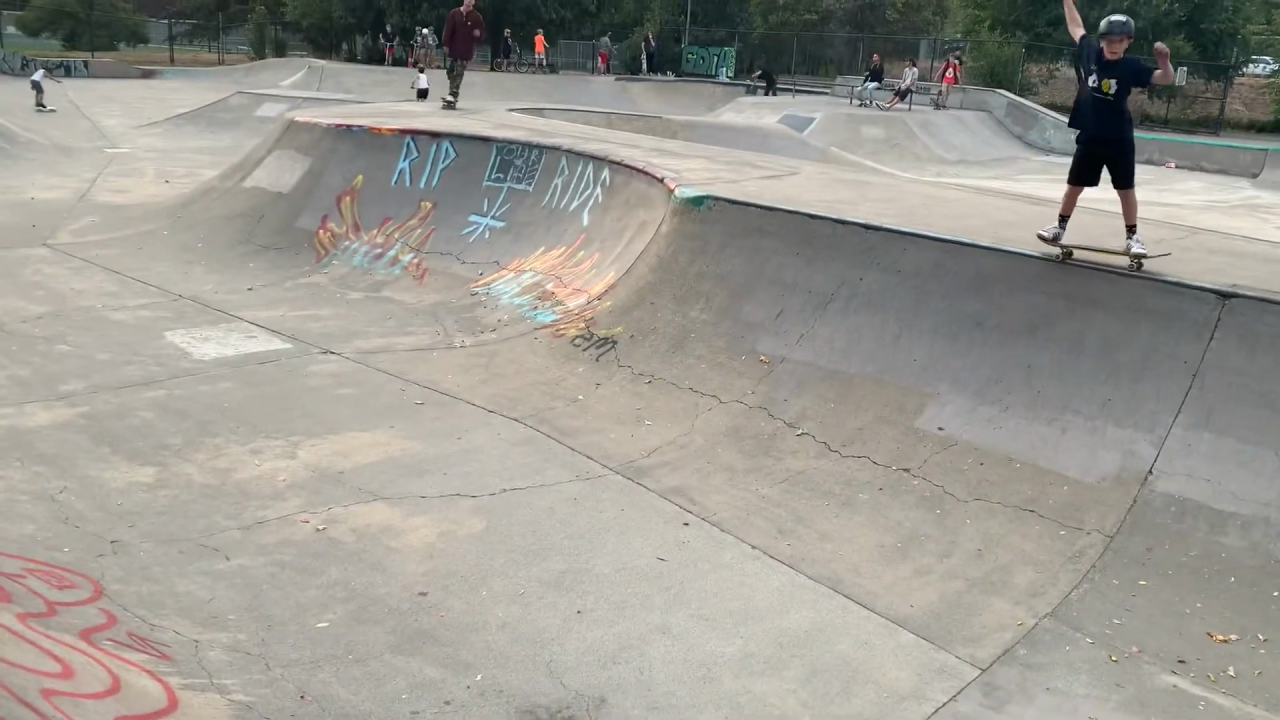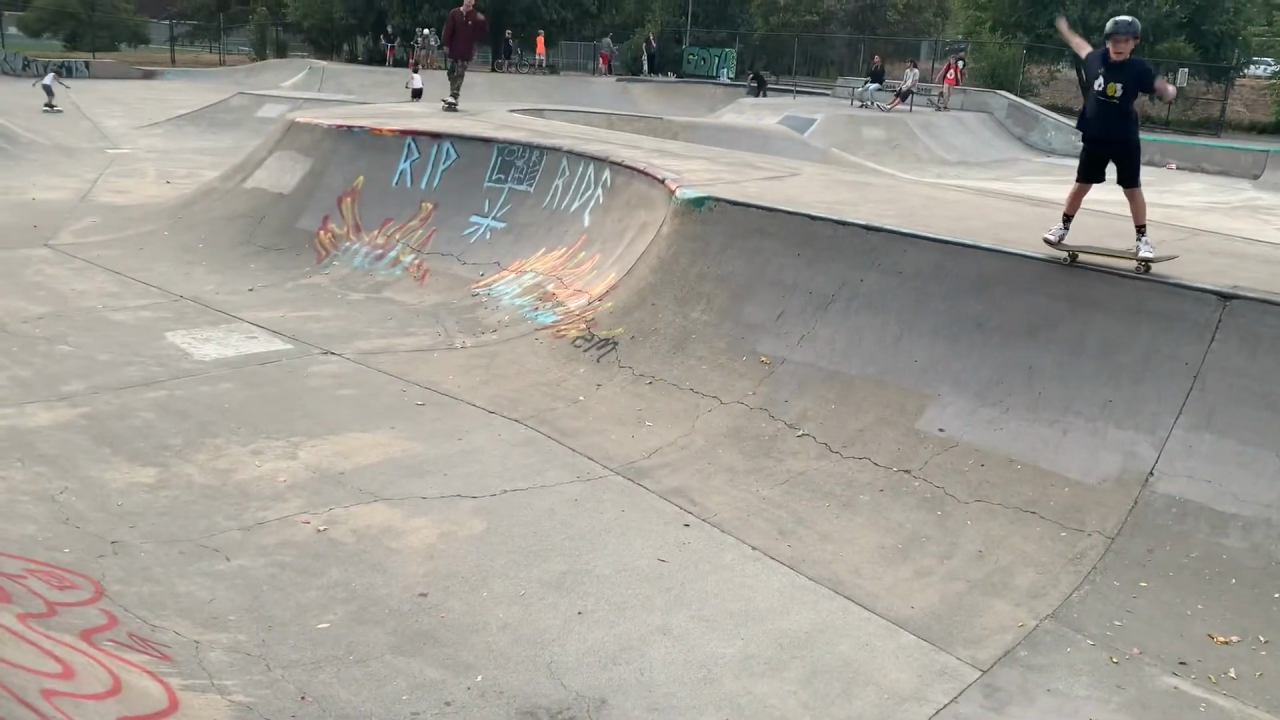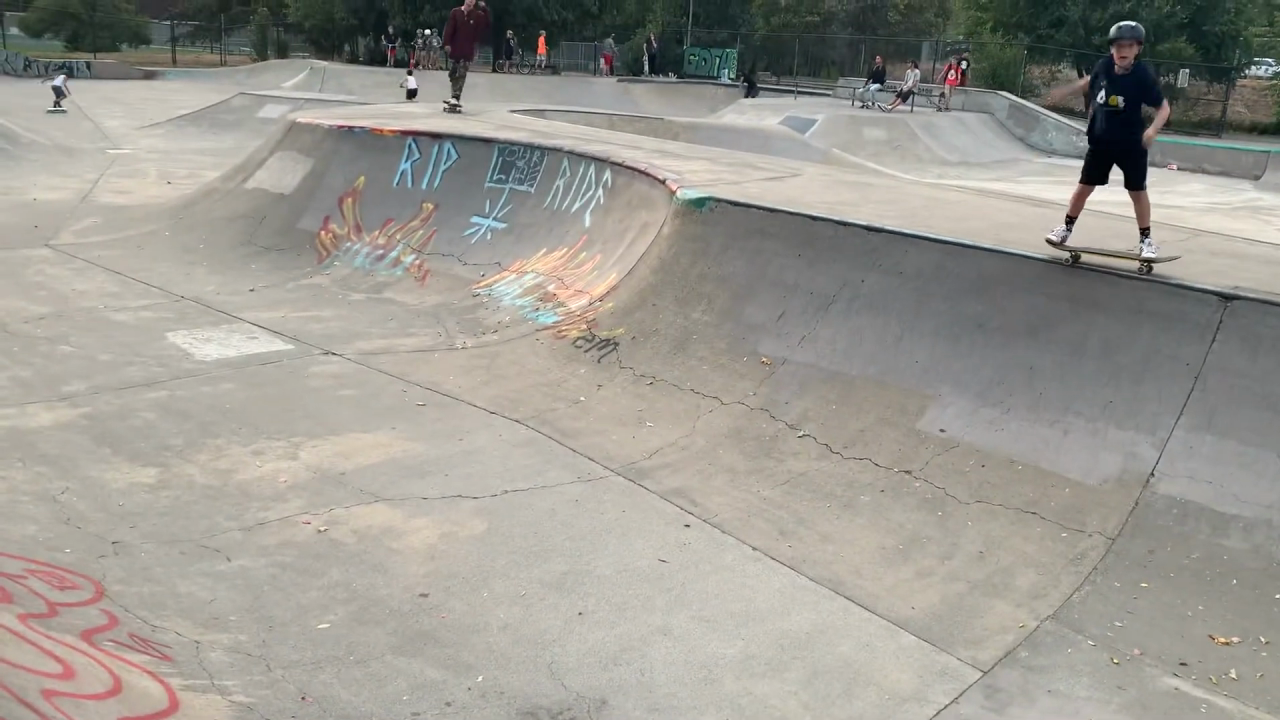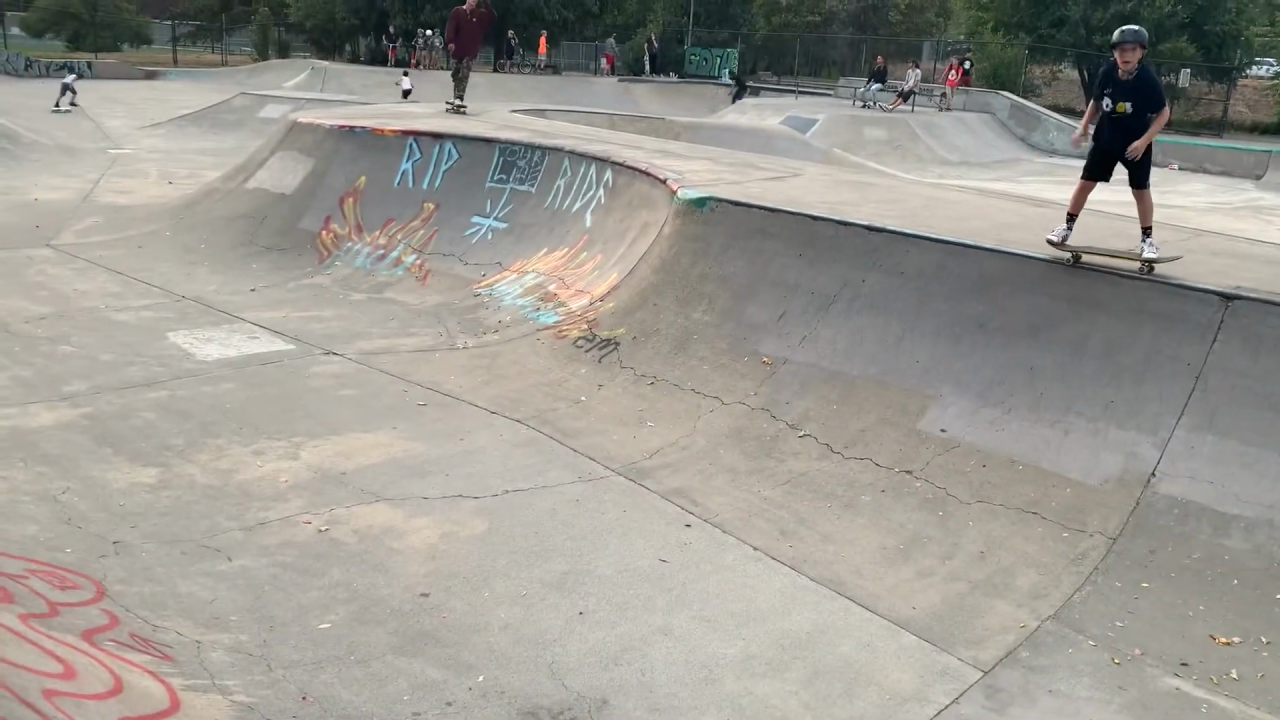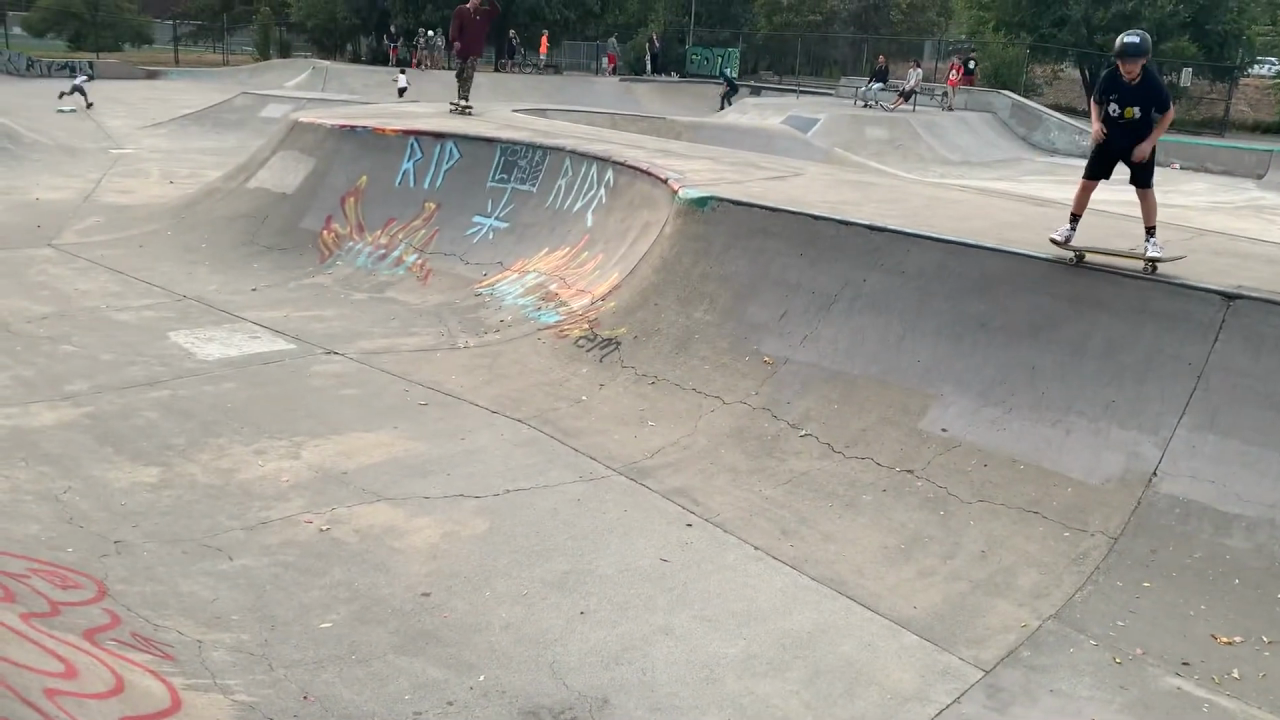
dt=0.1s
person 1, frame 1
left shoulder: (1132, 66)
right shoulder: (1090, 53)
left elbow: (1166, 79)
right elbow: (1076, 26)
left wrist: (1164, 60)
left hip: (1119, 140)
right hip: (1089, 138)
left knee: (1126, 190)
right knee: (1073, 187)
left ankle: (1132, 236)
right ankle: (1060, 228)
person 1, frame 2
left shoulder: (1139, 68)
right shoulder: (1099, 58)
left elbow: (1165, 93)
right elbow: (1085, 49)
left wrist: (1167, 90)
right wrist: (1066, 31)
left hip: (1125, 140)
right hip: (1094, 137)
left knee: (1132, 190)
right knee: (1081, 185)
left ankle: (1142, 238)
right ankle: (1063, 227)
person 1, frame 3
left shoulder: (1143, 76)
right shoulder: (1103, 68)
left elbow: (1163, 107)
left wrist: (1153, 129)
right wrist: (1066, 90)
left hip: (1132, 143)
right hip: (1100, 140)
left knee: (1137, 192)
right knee: (1084, 187)
left ankle: (1145, 240)
right ankle: (1066, 229)
person 1, frame 4
left shoulder: (1149, 81)
right shoulder: (1106, 74)
left elbow: (1163, 113)
left wrist: (1144, 141)
right wrist: (1083, 126)
left hip: (1136, 144)
right hip: (1105, 141)
left knee: (1141, 190)
right knee: (1085, 184)
left ankle: (1147, 239)
right ankle: (1067, 227)
person 1, frame 5
left shoulder: (1153, 83)
right shoulder: (1108, 77)
left elbow: (1168, 113)
left wrist: (1149, 143)
right wrist: (1096, 123)
left hip: (1139, 145)
right hip: (1107, 141)
left knee: (1145, 190)
right knee: (1087, 183)
left ankle: (1151, 239)
right ankle: (1070, 227)
